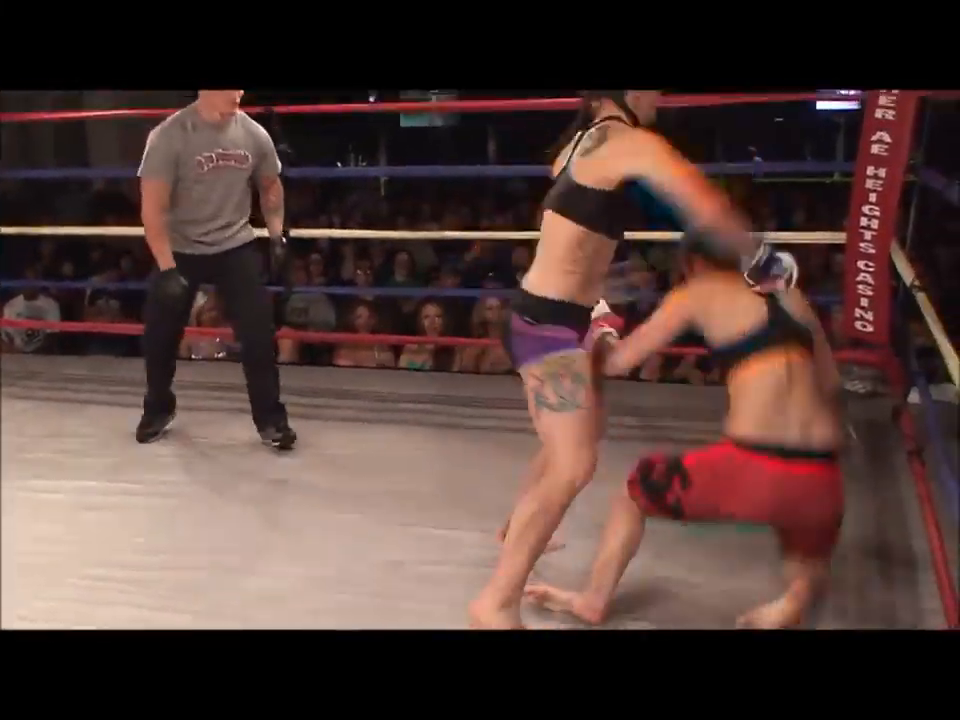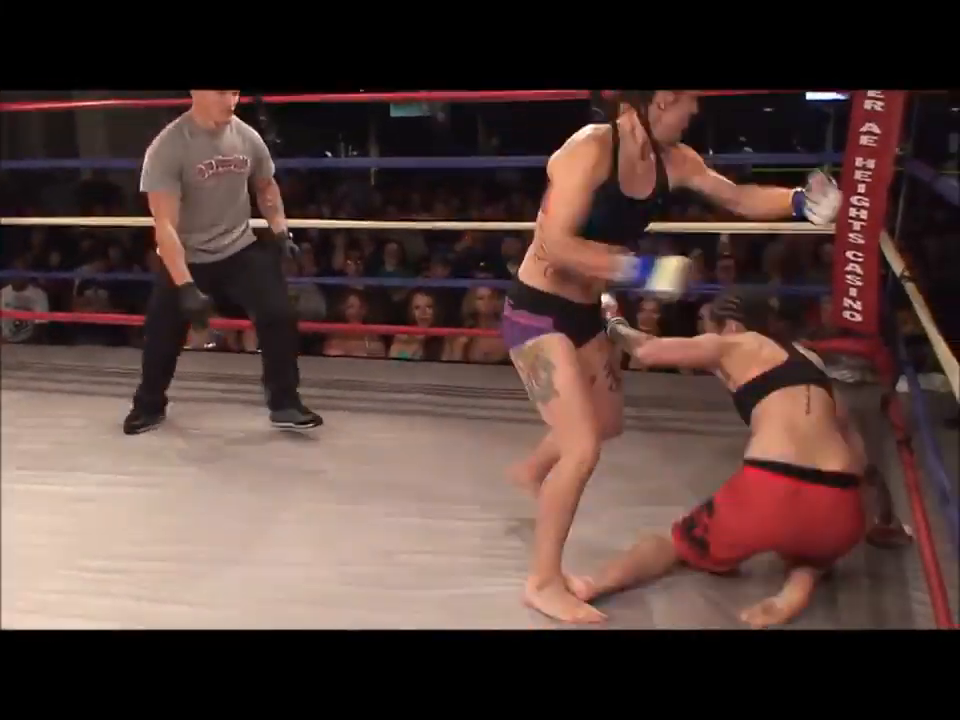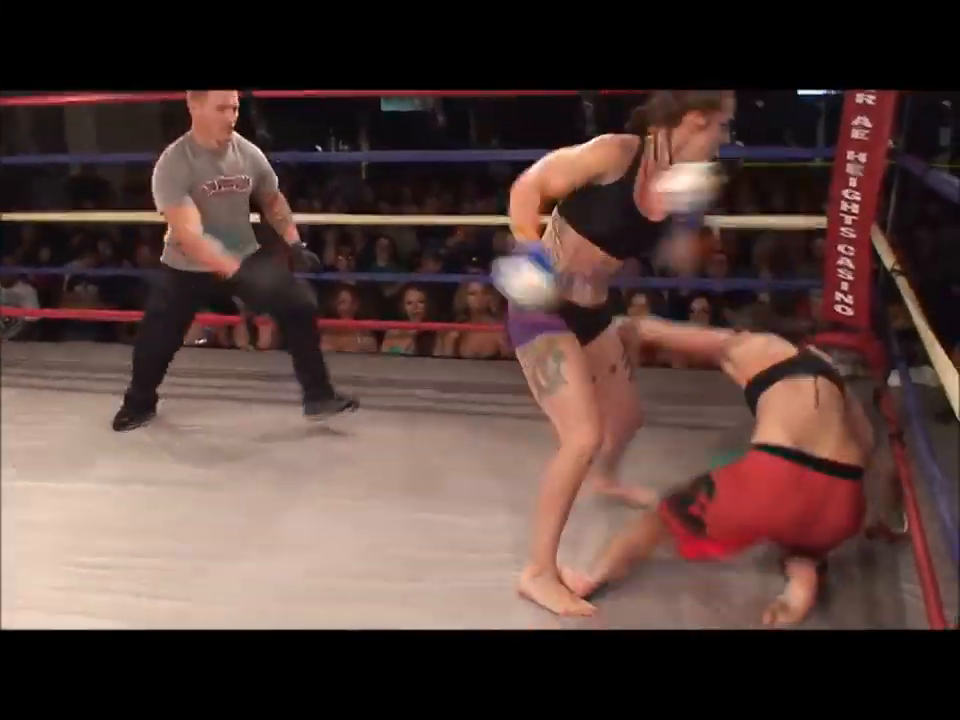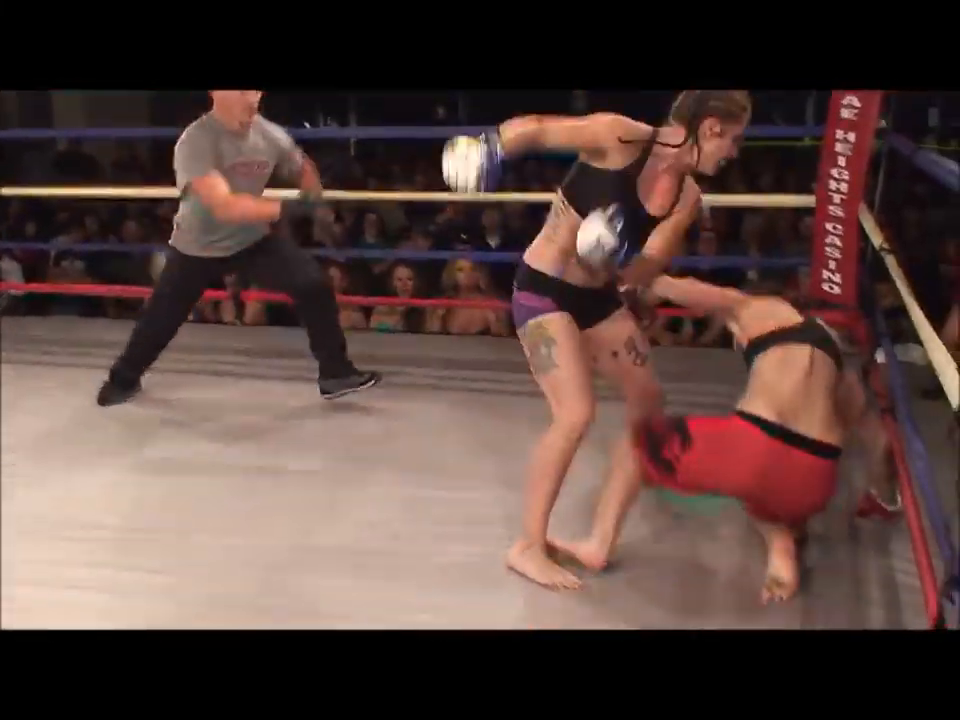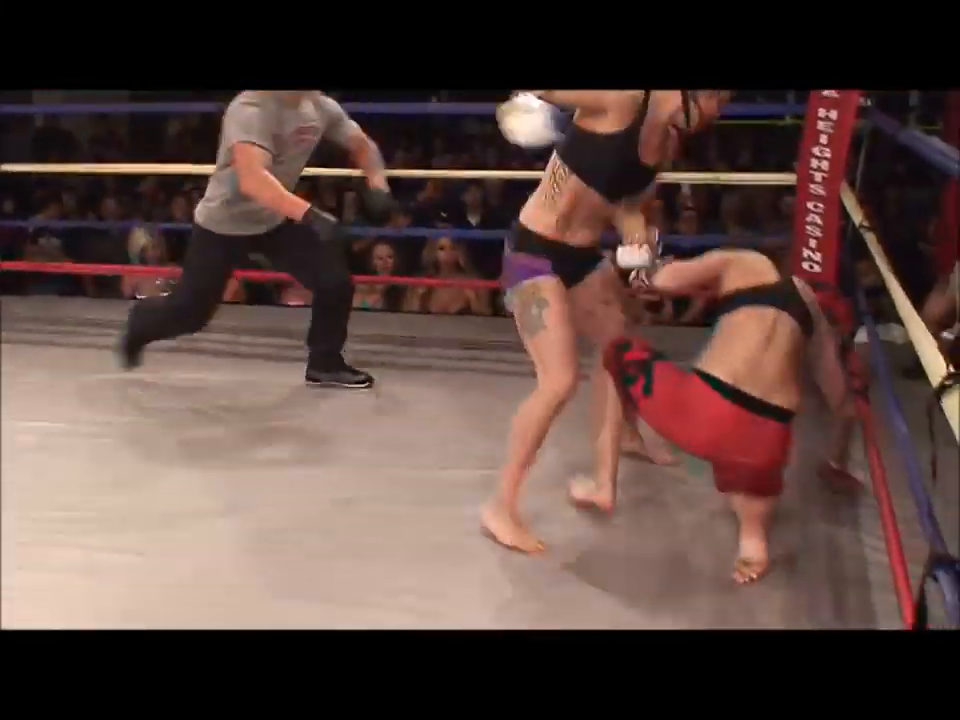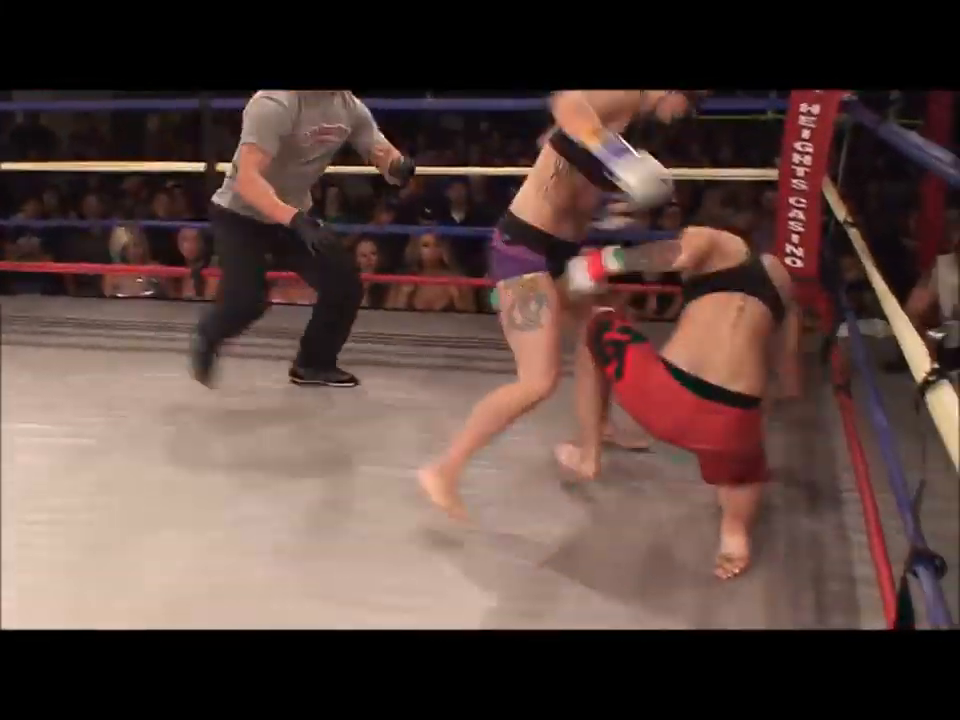
dt=0.1s
person 1, frame 1
left shoulder: (587, 141)
right shoulder: (634, 144)
right elbow: (708, 212)
right wrist: (757, 253)
left hip: (558, 316)
right hip: (546, 320)
left knee: (583, 434)
right knee: (575, 467)
left ankle: (519, 528)
right ankle: (496, 603)
person 1, frame 2
left shoulder: (670, 157)
right shoulder: (590, 148)
left elbow: (740, 198)
right elbow: (557, 245)
left wrist: (801, 202)
right wrist: (639, 269)
left hip: (581, 312)
right hip: (534, 312)
left knee: (607, 424)
right knee: (581, 450)
left ankle: (530, 470)
right ankle: (544, 582)
person 1, frame 3
right shoulder: (616, 153)
left elbow: (683, 262)
right elbow: (526, 189)
right wrist: (532, 255)
left hip: (591, 314)
right hip: (539, 311)
left knee: (628, 409)
right knee: (584, 438)
left ankle: (604, 477)
right ankle: (538, 572)
person 1, frame 4
left shoulder: (688, 199)
right shoulder: (625, 138)
left elbow: (637, 276)
right elbow: (532, 128)
left wrist: (620, 247)
right wrist: (490, 151)
left hip: (599, 298)
right hip: (542, 291)
left knee: (647, 396)
right knee: (576, 415)
left ankle: (627, 474)
right ankle: (528, 547)
person 1, frame 5
left shoulder: (670, 136)
right shoulder: (624, 99)
right elbow: (543, 90)
left wrist: (636, 245)
right wrist: (530, 104)
left hip: (584, 254)
right hip: (534, 254)
right knee: (559, 383)
left ankle: (605, 479)
right ankle: (502, 509)
person 1, frame 6
left shoulder: (618, 110)
right shoulder: (620, 102)
right elbow: (570, 106)
right wrist: (617, 154)
left hip: (559, 247)
right hip: (523, 245)
right knee: (538, 381)
right ankle: (442, 471)
person 2, frame 1
left shoulder: (698, 297)
right shoulder: (791, 299)
left elbow: (619, 361)
right elbow: (831, 386)
left hip: (749, 471)
right hip: (820, 481)
left knee: (644, 486)
right knee: (810, 551)
left ankle: (594, 599)
right ankle: (800, 591)
person 2, frame 2
left shoulder: (729, 345)
right shoulder: (805, 356)
left elbow: (645, 351)
right elbow: (855, 444)
left wrist: (612, 321)
left hip: (773, 495)
right hip: (840, 511)
left knee: (683, 539)
left ankle: (591, 582)
right ankle: (801, 581)
person 2, frame 3
left shoulder: (742, 346)
right shoulder: (823, 364)
left elbow: (653, 331)
right elbow: (869, 447)
left hip: (773, 479)
right hip: (841, 506)
left knee: (670, 515)
right knee: (799, 534)
left ankle: (591, 575)
right ankle: (804, 575)
person 2, frame 4
left shoulder: (753, 307)
right shoulder: (828, 335)
left elbow: (672, 288)
right elbow: (874, 433)
left hip: (752, 447)
right hip: (814, 474)
left knee: (645, 438)
right knee: (775, 504)
left ankle: (596, 545)
right ankle: (782, 554)
person 2, frame 5
left shoulder: (733, 261)
right shoulder: (811, 302)
left elbow: (669, 280)
right elbow: (842, 403)
left wrist: (649, 271)
right wrist: (838, 458)
left hip: (702, 406)
right hip: (769, 432)
left knee: (620, 355)
right knee: (746, 481)
right ankle: (752, 533)
person 2, frame 6
left shoulder: (705, 238)
right shoulder: (779, 277)
left elbow: (678, 252)
right elbow: (790, 384)
left wrist: (608, 259)
left hip: (663, 394)
right hip: (732, 421)
left knee: (604, 325)
right knee: (741, 475)
left ankle: (587, 455)
right ankle: (735, 526)
person 3, frame 1
left shoulder: (253, 135)
right shoulder: (168, 138)
left elbow: (271, 184)
right elbow: (152, 210)
left wrist: (277, 235)
right wrist: (168, 269)
left hip: (236, 246)
right hip: (179, 253)
left knee: (256, 331)
right knee: (160, 333)
left ankle: (269, 418)
right ankle: (158, 409)
person 3, frame 2
left shoulder: (247, 138)
right shoulder: (167, 148)
left elbow: (266, 186)
right elbow: (164, 226)
left wrist: (280, 233)
right wrist: (186, 287)
left hip: (240, 250)
right hip: (185, 257)
left knee: (279, 315)
right knee: (161, 339)
left ankle: (284, 403)
right ankle: (149, 406)
person 3, frame 3
left shoulder: (250, 156)
right shoulder: (171, 168)
left elbow: (274, 201)
right elbow: (188, 236)
left wrist: (296, 245)
right wrist: (239, 273)
left hip: (244, 256)
right hip: (185, 268)
left knee: (299, 306)
right knee: (154, 342)
left ankle: (317, 396)
right ankle: (140, 402)
person 3, frame 4
left shoulder: (270, 136)
right shoulder: (194, 144)
left elbow: (303, 170)
right elbow: (221, 204)
left wrist: (313, 205)
right wrist: (287, 208)
left hip: (252, 240)
right hip: (194, 251)
left knee: (315, 286)
right knee: (158, 323)
left ankle: (336, 373)
right ankle: (124, 377)
person 3, frame 5
left shoulder: (322, 107)
right shoulder: (251, 110)
left elbow: (363, 146)
right elbow: (253, 180)
left wrist: (379, 189)
right wrist: (309, 215)
left hip: (276, 222)
right hip: (222, 225)
left knee: (334, 284)
right knee: (190, 311)
left ankle: (326, 365)
right ankle: (144, 323)
person 3, frame 6
left shoulder: (350, 108)
right shoulder: (274, 105)
left elbow: (385, 157)
right elbow: (249, 180)
left wrist: (399, 165)
right wrist: (295, 219)
left hip: (297, 217)
right hip: (239, 214)
left knee: (346, 286)
right knee: (244, 302)
left ankle: (312, 364)
right ankle: (210, 335)
